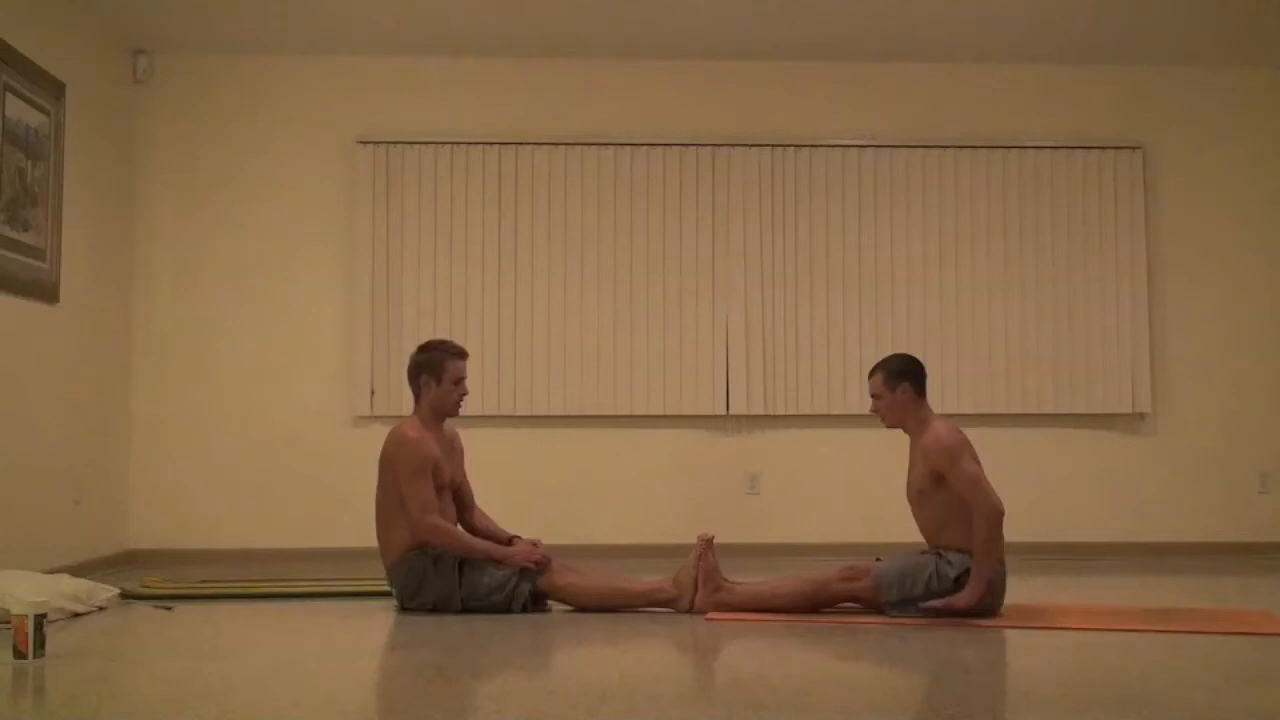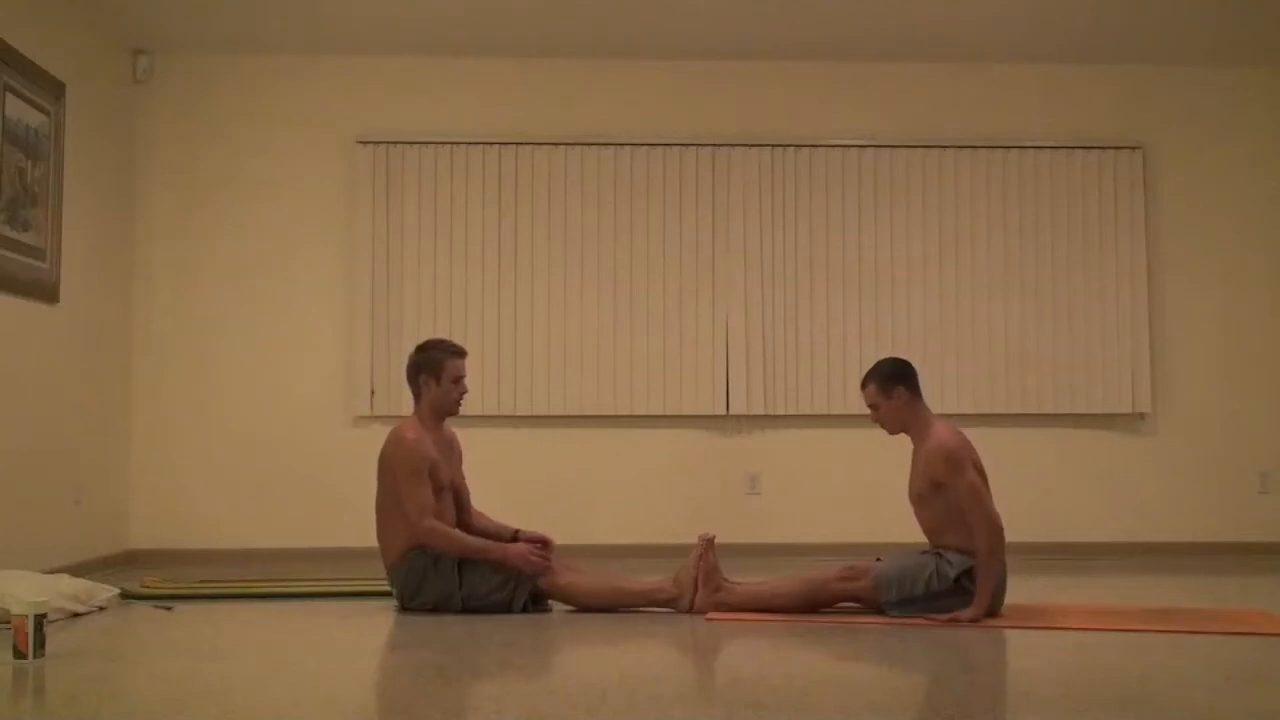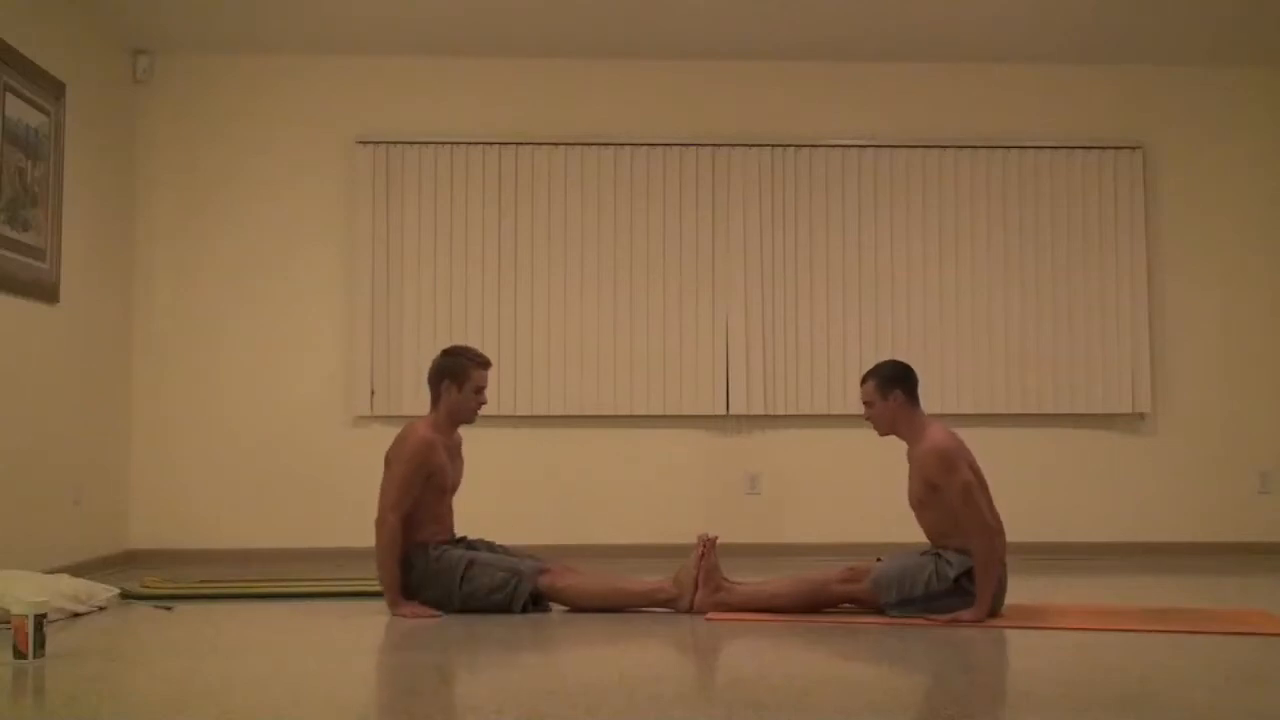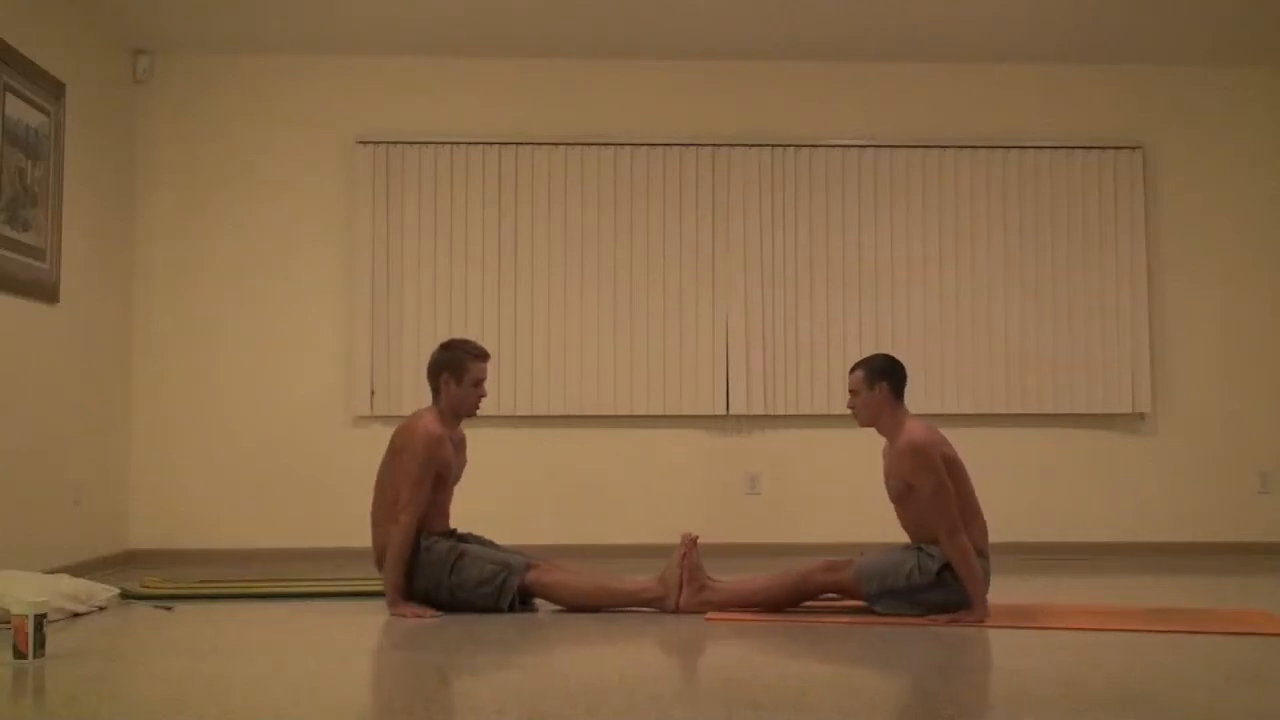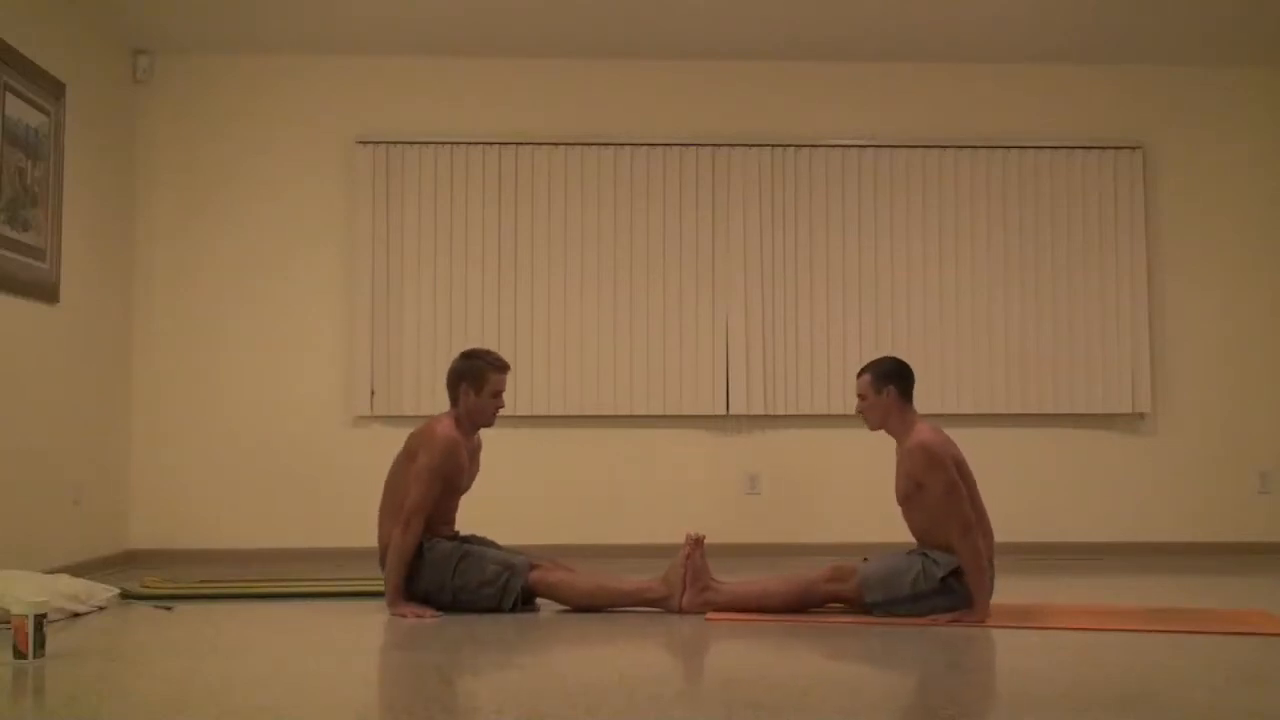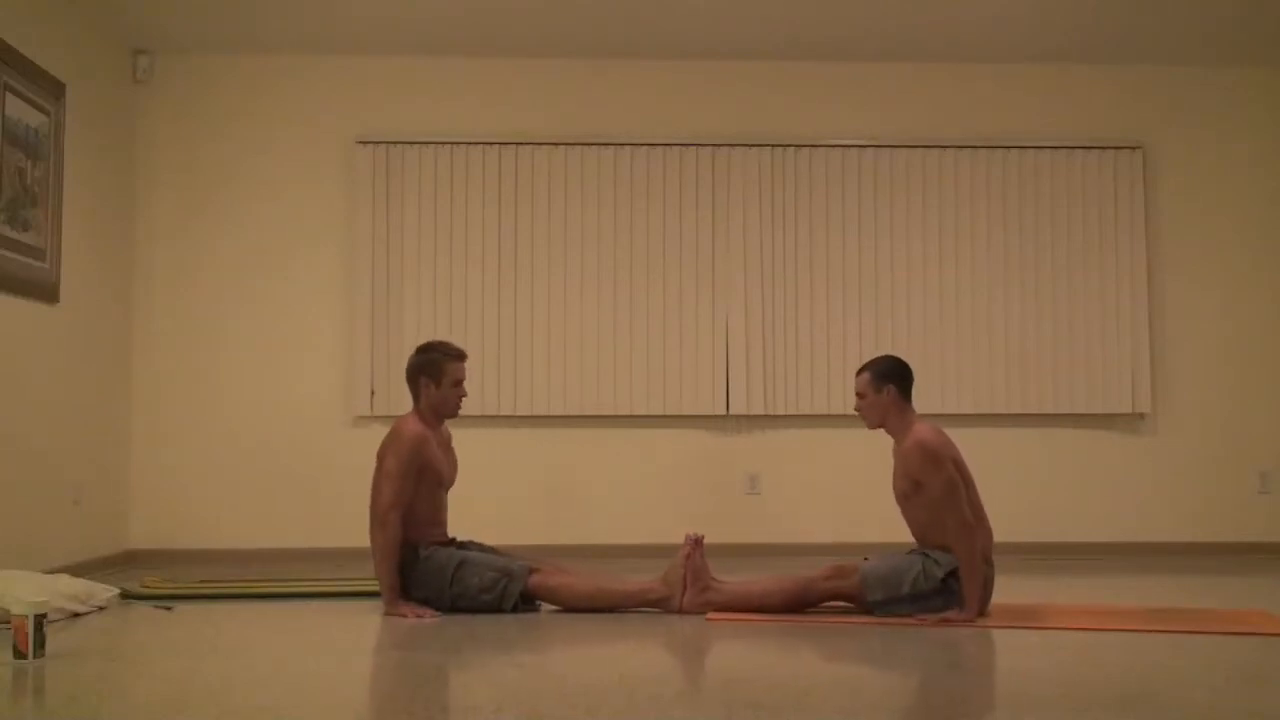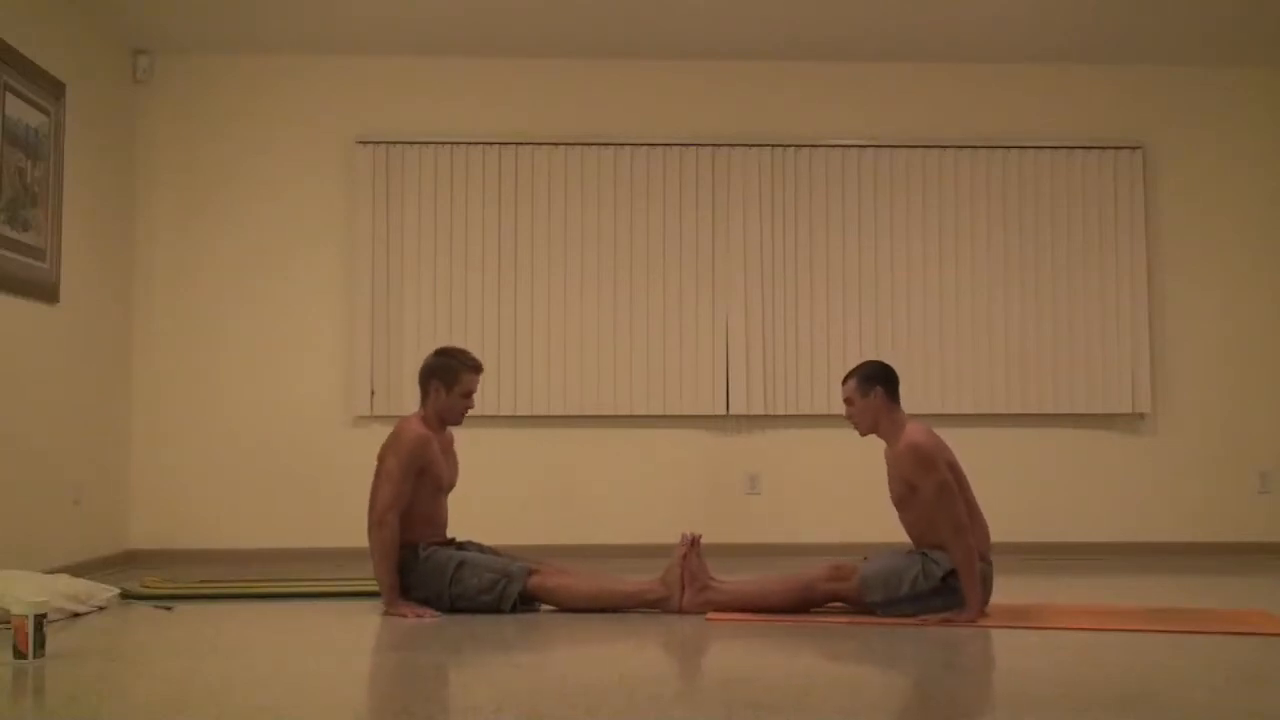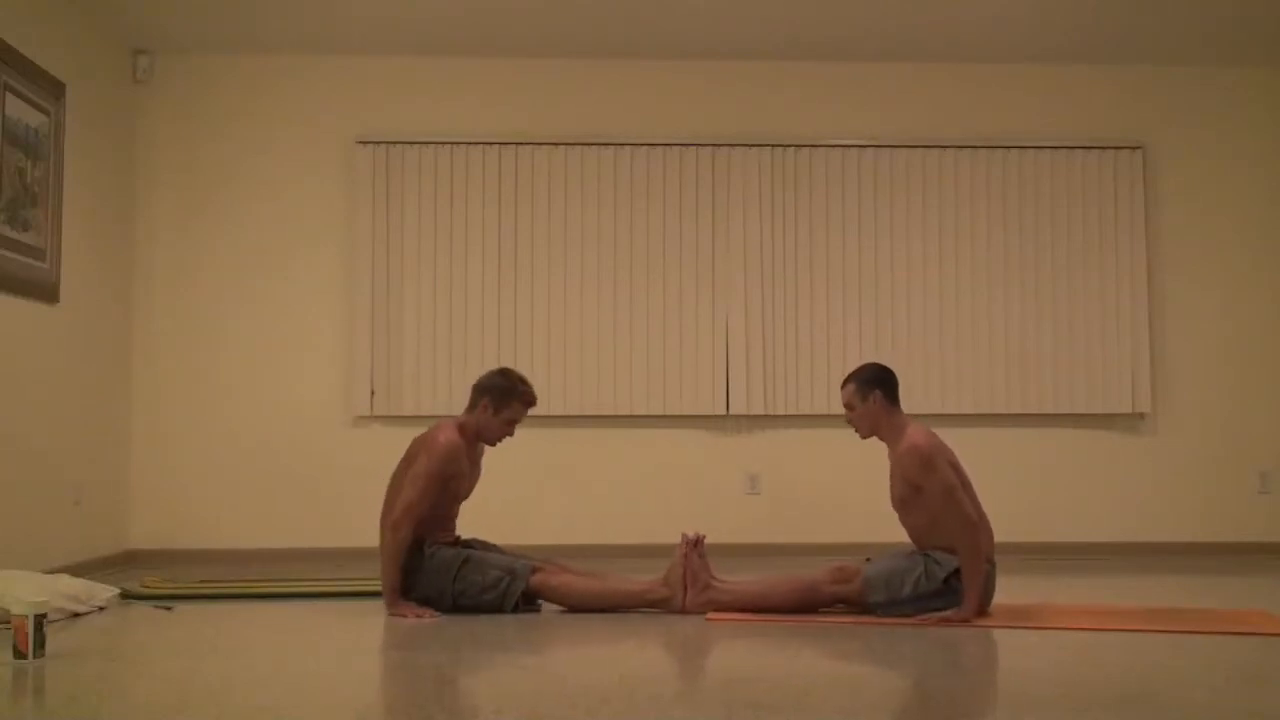
dt=0.7s
person 1, frame 1
left shoulder: (449, 438)
right shoulder: (411, 441)
left elbow: (469, 512)
right elbow: (428, 525)
left wrist: (512, 542)
right wrist: (504, 554)
left hip: (443, 560)
right hip: (420, 571)
left knee: (547, 566)
right knee: (544, 575)
left ankle: (669, 590)
right ankle: (673, 593)
person 1, frame 2
left shoulder: (447, 439)
right shoulder: (410, 442)
right elbow: (424, 527)
left wrist: (516, 536)
right wrist: (502, 553)
left hip: (443, 559)
right hip: (421, 571)
left knee: (550, 566)
right knee: (545, 575)
left ankle: (669, 591)
right ankle: (673, 593)
person 1, frame 3
left shoulder: (451, 440)
right shoulder: (420, 442)
right elbow: (388, 521)
right wrist: (396, 599)
left hip: (447, 551)
right hip: (423, 565)
left knee: (551, 569)
right knee: (544, 578)
left ankle: (667, 590)
right ankle: (671, 593)
person 1, frame 4
left shoulder: (454, 435)
right shoulder: (427, 434)
right elbow: (405, 518)
right wrist: (396, 598)
left hip: (438, 546)
right hip: (417, 559)
left knee: (540, 566)
right knee: (532, 575)
left ankle: (654, 590)
right ankle: (658, 593)
person 1, frame 5
left shoulder: (471, 442)
right shoulder: (443, 439)
right elbow: (409, 519)
right wrist: (395, 598)
left hip: (439, 550)
right hip: (418, 562)
left knee: (546, 567)
right knee: (535, 575)
left ankle: (658, 591)
right ankle: (662, 593)
person 1, frame 6
left shoulder: (440, 435)
right shoulder: (411, 436)
right elbow: (385, 518)
right wrist: (393, 599)
left hip: (439, 553)
right hip: (416, 566)
left knee: (542, 569)
right knee: (533, 579)
left ankle: (658, 591)
right ankle: (660, 593)
person 1, frame 7
left shoulder: (443, 438)
right shoulder: (413, 438)
right elbow: (382, 518)
right wrist: (393, 598)
left hip: (438, 554)
right hip: (416, 565)
left knee: (541, 570)
right knee: (531, 579)
left ankle: (656, 591)
right ankle: (658, 594)
person 1, frame 8
left shoulder: (472, 444)
right shoulder: (446, 444)
right elbow: (397, 522)
right wrist: (394, 599)
left hip: (443, 552)
right hip: (421, 564)
left knee: (546, 568)
right knee: (535, 578)
left ankle: (658, 591)
right ankle: (661, 594)
person 2, frame 1
left shoulder: (939, 442)
right shoulder: (923, 441)
left elbow: (991, 508)
left wrist: (973, 590)
left hip: (964, 573)
right hip: (951, 566)
left knee: (849, 580)
right knee: (852, 575)
left ankle: (724, 596)
right ankle: (728, 591)
person 2, frame 2
left shoulder: (941, 446)
right shoulder: (927, 443)
left elbow: (990, 525)
left wrist: (980, 604)
left hip: (965, 576)
right hip: (952, 567)
left knee: (848, 580)
right knee: (852, 576)
left ankle: (725, 596)
right ankle: (729, 592)
person 2, frame 3
left shoulder: (935, 449)
right shoulder: (919, 448)
left elbow: (984, 528)
left wrist: (981, 606)
left hip: (966, 576)
right hip: (952, 566)
left knee: (847, 583)
right knee: (850, 577)
left ankle: (726, 596)
right ankle: (729, 591)
person 2, frame 4
left shoulder: (914, 445)
right shoulder: (895, 447)
left elbow: (951, 531)
left wrist: (978, 606)
left hip: (949, 572)
right hip: (936, 563)
left knee: (828, 574)
right knee: (830, 572)
left ankle: (707, 595)
right ankle: (713, 592)
person 2, frame 5
left shoulder: (921, 446)
right shoulder: (911, 443)
left elbow: (964, 527)
left wrist: (979, 606)
left hip: (953, 576)
right hip: (939, 566)
left knee: (834, 581)
right knee: (835, 576)
left ankle: (711, 596)
right ankle: (716, 592)
person 2, frame 6
left shoulder: (920, 445)
right shoulder: (907, 444)
left elbow: (963, 525)
left wrist: (970, 607)
left hip: (953, 576)
right hip: (940, 566)
left knee: (834, 580)
right knee: (836, 576)
left ankle: (711, 596)
right ankle: (717, 591)
person 2, frame 7
left shoulder: (913, 447)
right shoulder: (898, 448)
left elbow: (958, 526)
left wrist: (972, 606)
left hip: (951, 575)
right hip: (938, 565)
left knee: (834, 580)
right knee: (835, 575)
left ankle: (710, 596)
right ankle: (716, 591)
person 2, frame 8
left shoulder: (914, 449)
right shoulder: (903, 446)
left elbow: (968, 523)
left wrist: (969, 604)
left hip: (954, 575)
right hip: (941, 566)
left knee: (837, 582)
right knee: (838, 576)
left ankle: (712, 595)
right ankle: (717, 590)
